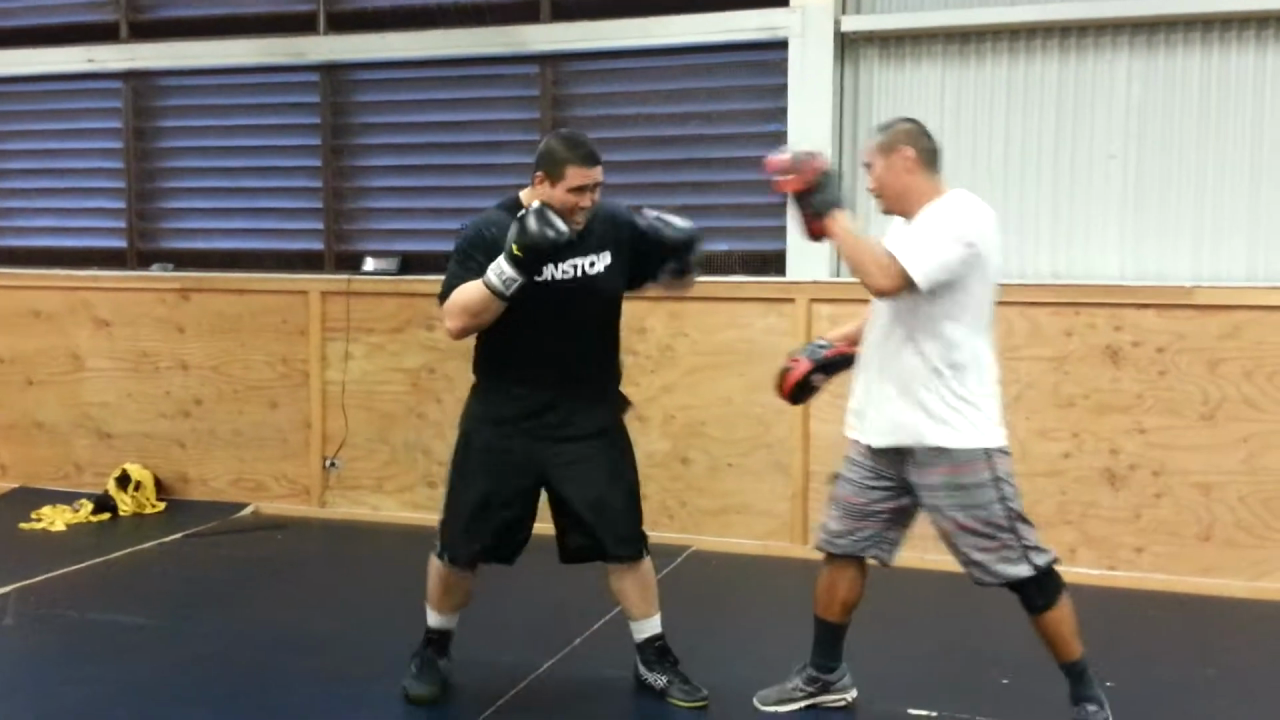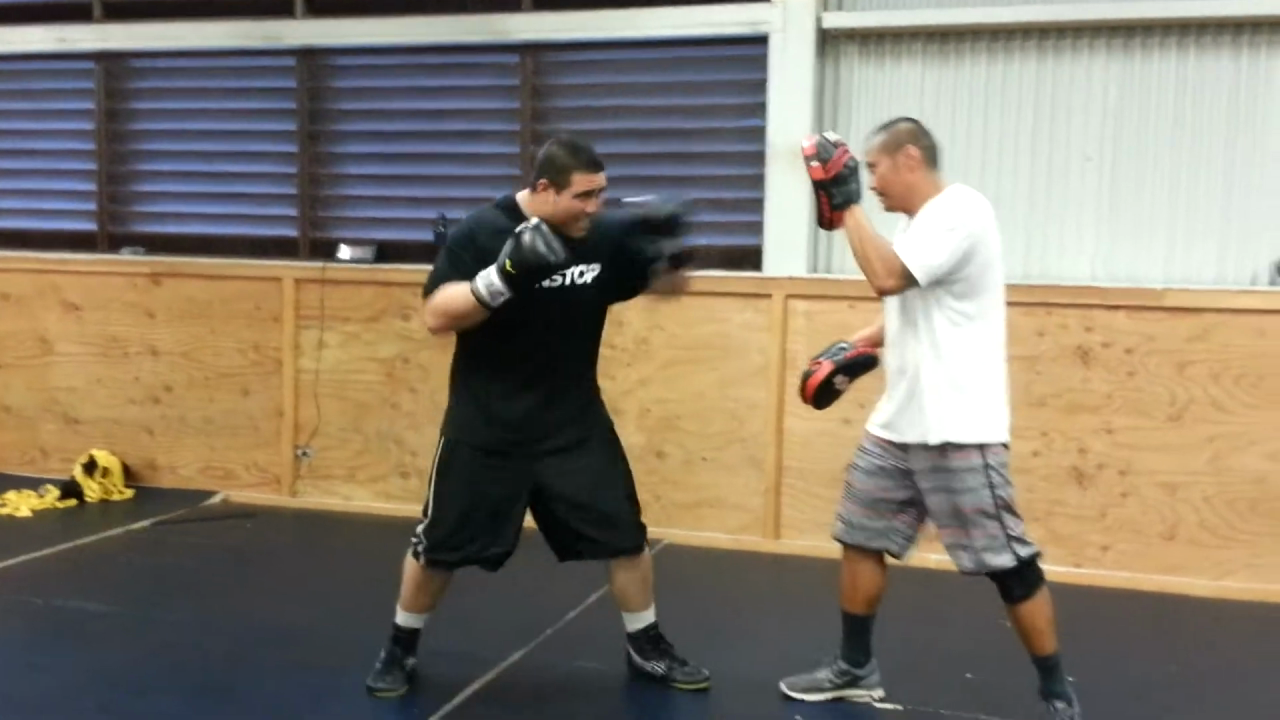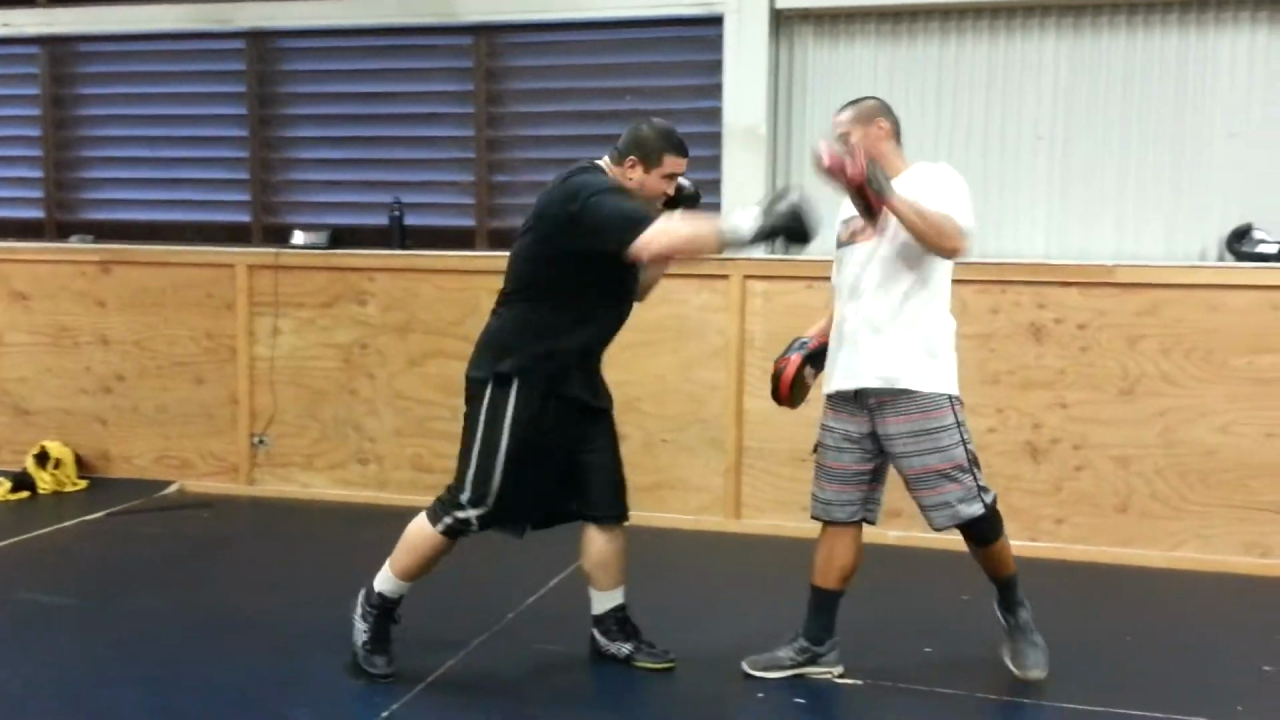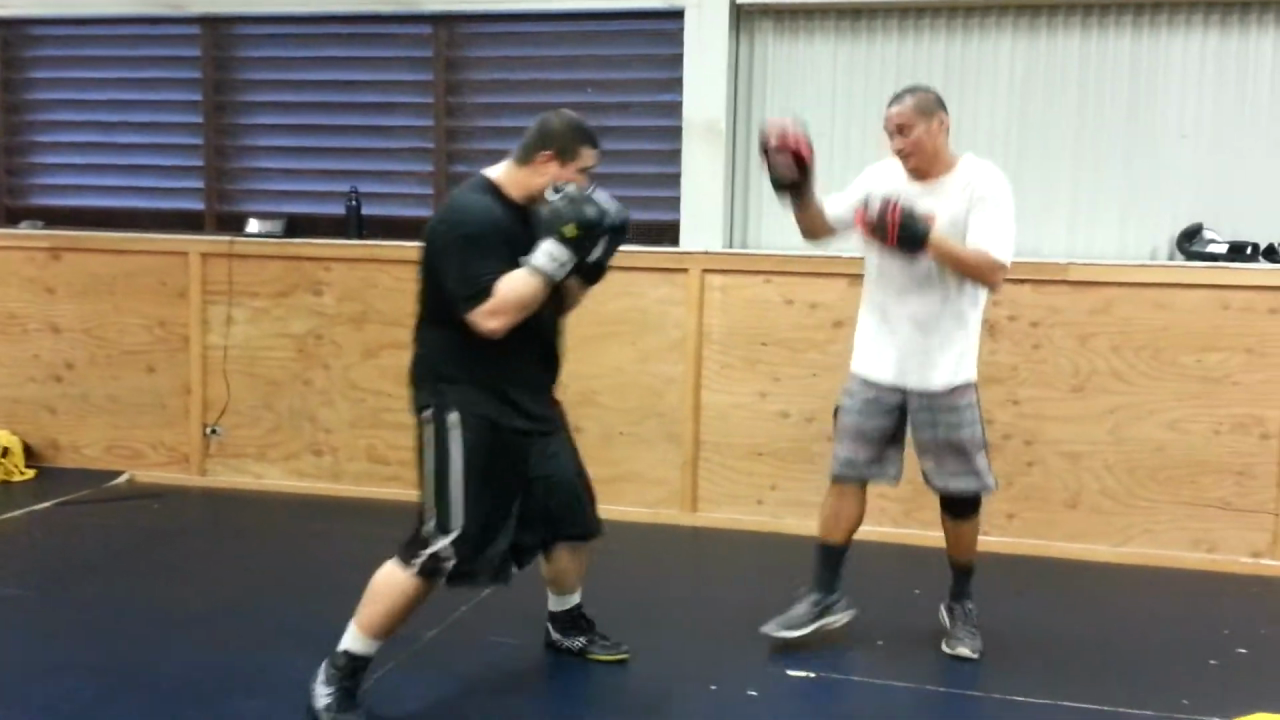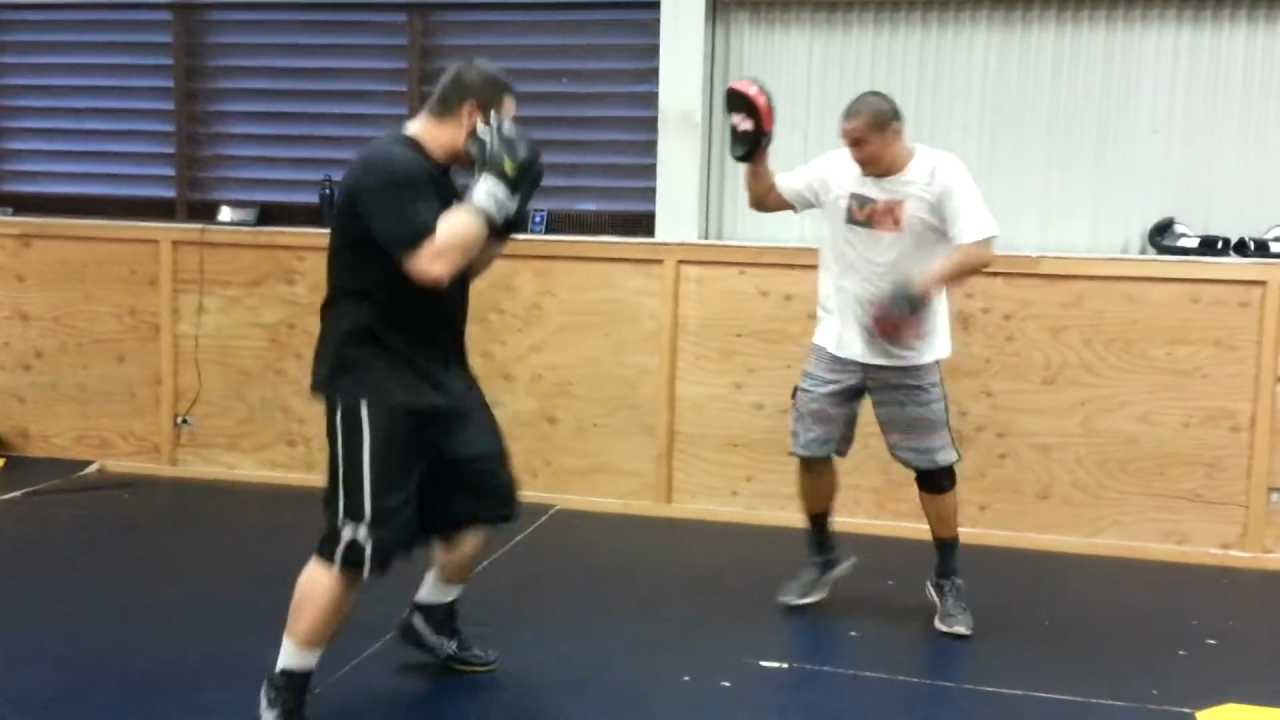
dt=0.4s
person 1, frame 1
left shoulder: (613, 223)
right shoulder: (487, 232)
left elbow: (674, 279)
right elbow: (455, 323)
left wrist: (679, 251)
right wrist: (515, 261)
left hip: (591, 422)
right hip: (503, 422)
left knee: (624, 543)
right knee: (460, 544)
left ankle: (654, 659)
right ankle: (433, 650)
person 1, frame 2
left shoulder: (604, 234)
right shoulder: (479, 231)
left elbow: (664, 277)
right elbow: (436, 317)
left wrist: (667, 237)
right wrist: (504, 274)
left hip: (570, 416)
right hip: (487, 423)
left knee: (623, 537)
right knee: (438, 546)
left ankle: (648, 647)
right ankle: (401, 646)
person 1, frame 3
left shoulder: (613, 202)
right shoulder: (586, 195)
left elbow: (638, 282)
right elbow: (656, 244)
left wrist: (685, 218)
right wrist: (761, 220)
left hip: (572, 379)
right hip: (521, 375)
left knee: (603, 505)
right knee: (474, 508)
left ankle: (612, 629)
right ankle: (378, 605)
person 1, frame 4
left shoulder: (526, 215)
right shoulder: (469, 217)
left elbow: (556, 304)
right elbow: (492, 315)
left wrist: (590, 256)
right wrist: (558, 246)
left hip: (527, 403)
right hip: (465, 407)
left knee: (569, 517)
right knee: (440, 549)
left ankle: (566, 624)
person 1, frame 5
left shoulder: (436, 171)
right shoulder: (388, 168)
left elbow: (466, 260)
right elbow: (434, 264)
left wrist: (506, 200)
right wrist: (496, 185)
left hip: (440, 374)
right hip: (375, 382)
left knee: (482, 501)
right knee: (358, 541)
left ankle: (429, 618)
person 2, frame 1
left shoulder: (963, 218)
right shoulder: (906, 227)
left elbow: (886, 281)
left wrist: (830, 209)
right wrist: (832, 344)
left hip: (955, 438)
right hip: (881, 432)
left knee: (1025, 572)
right knee: (842, 549)
person 2, frame 2
left shoulder: (962, 211)
right shoulder: (919, 222)
left elbow: (887, 277)
left wrist: (848, 203)
right wrist: (854, 348)
left hip: (961, 429)
right hip: (897, 423)
left knee: (1009, 563)
right knee: (860, 538)
right ankle: (856, 668)
person 2, frame 3
left shoulder: (931, 180)
right shoulder: (852, 205)
left elbow: (948, 239)
left wrist: (882, 191)
right wrist: (811, 339)
left hip: (916, 383)
right hip: (850, 383)
left knee: (967, 512)
right knee: (839, 513)
left ankle: (1016, 615)
right ankle: (816, 645)
person 2, frame 4
left shoulder: (984, 183)
right shoulder: (878, 178)
left elbow: (992, 272)
right elbow: (816, 228)
left wrist: (925, 237)
right wrist: (798, 192)
left hip: (943, 368)
right hip: (875, 361)
left knee: (961, 490)
right knee: (847, 474)
left ankle: (960, 604)
right ankle: (822, 597)
person 2, frame 5
left shoulder: (942, 174)
right shoulder: (834, 168)
left elbow: (979, 249)
right elbow: (765, 199)
left wrist: (918, 289)
right wrist: (755, 153)
left hip: (909, 354)
right hip: (837, 346)
left knee: (933, 465)
right knee: (811, 451)
left ankle: (946, 582)
right ankle: (823, 556)
